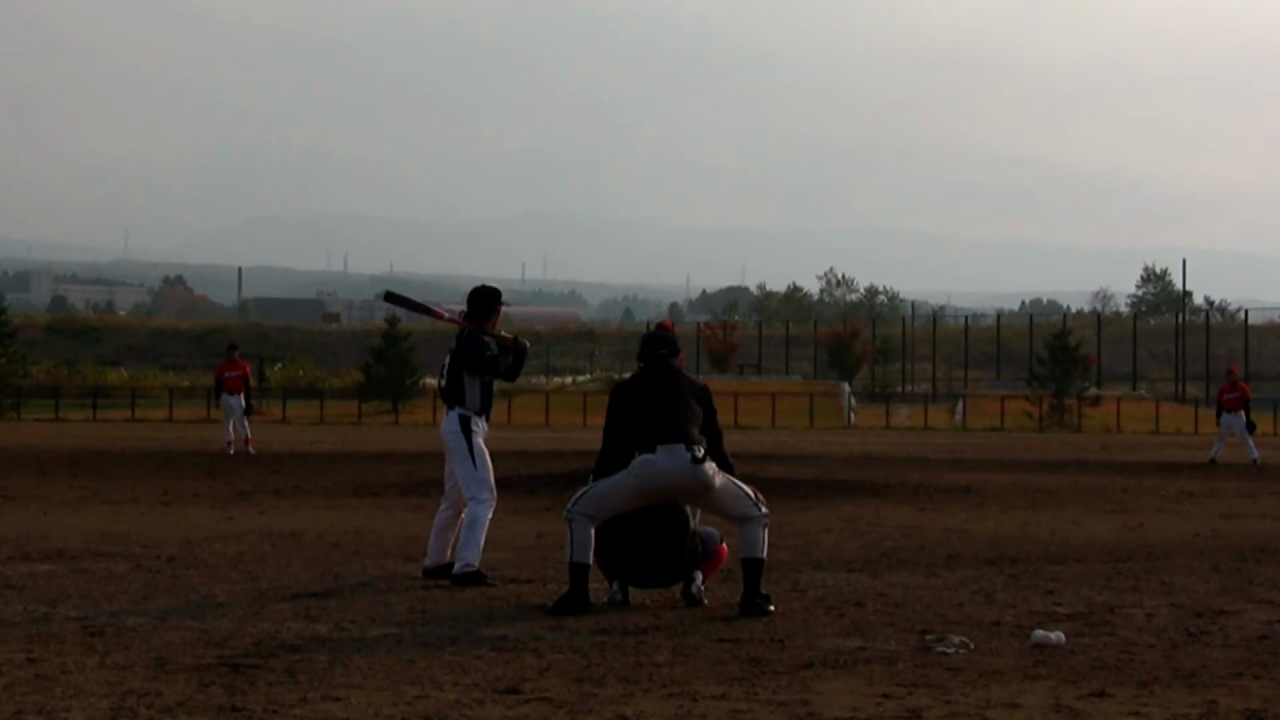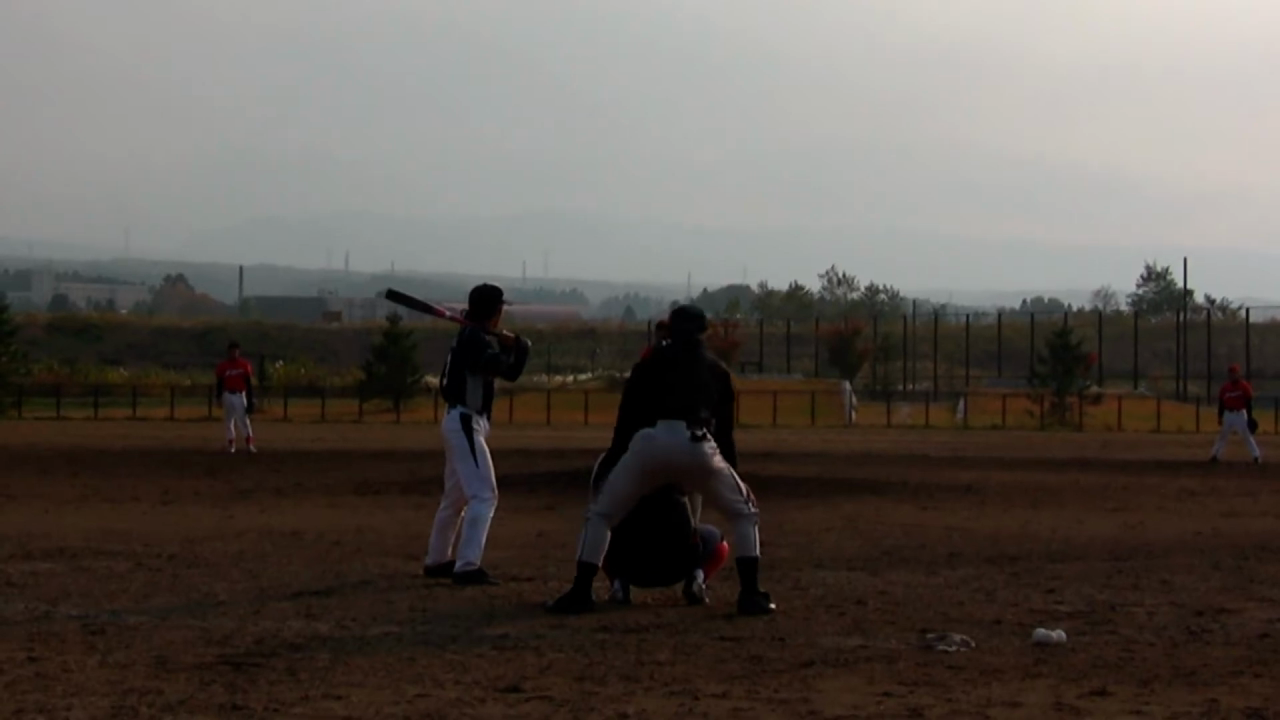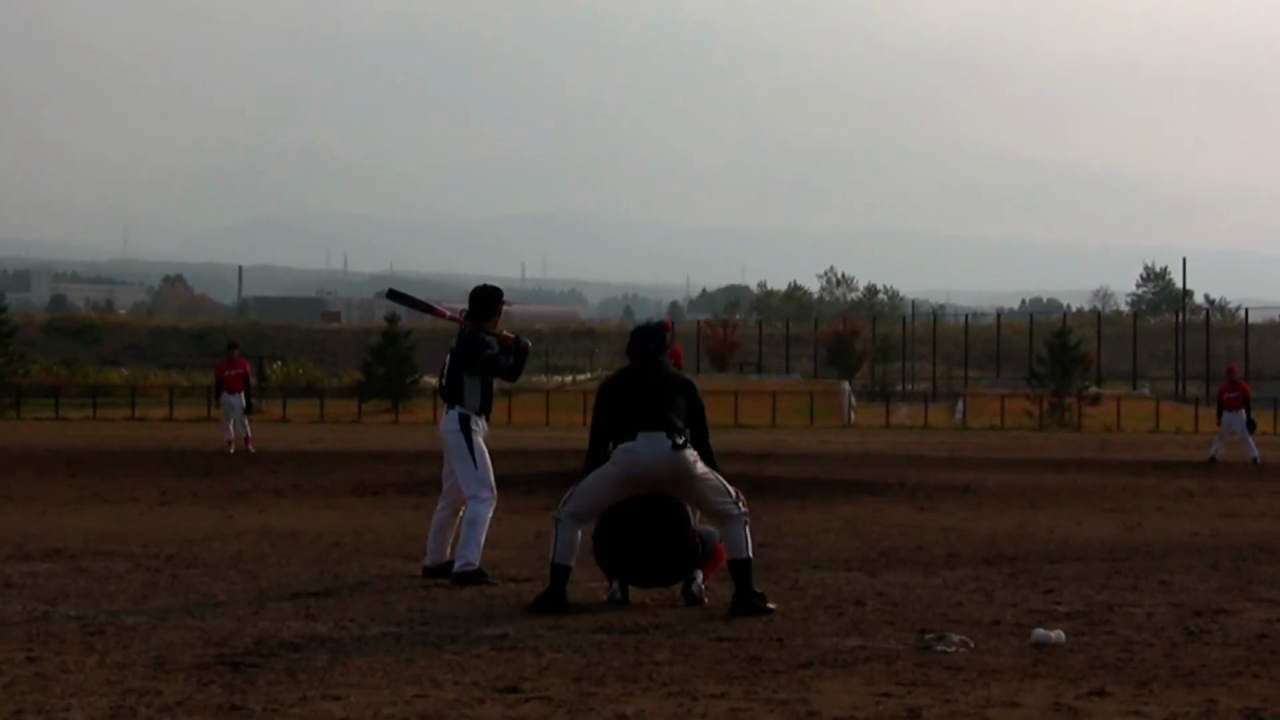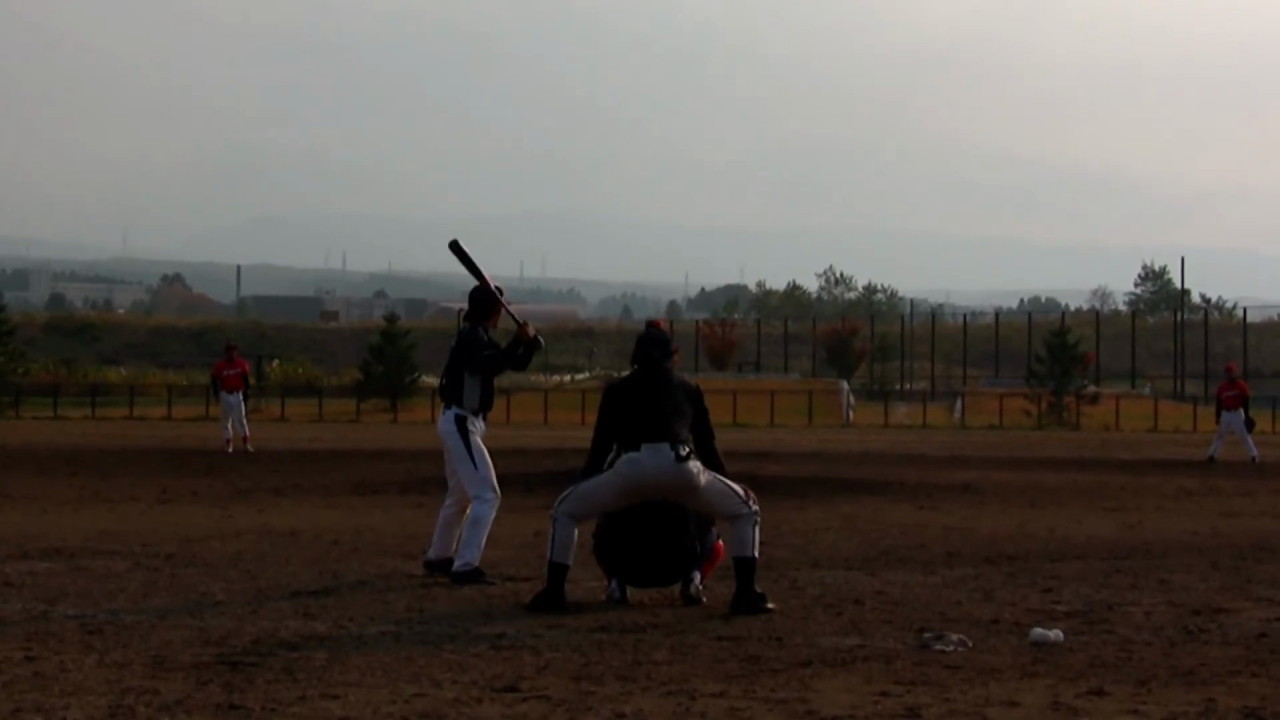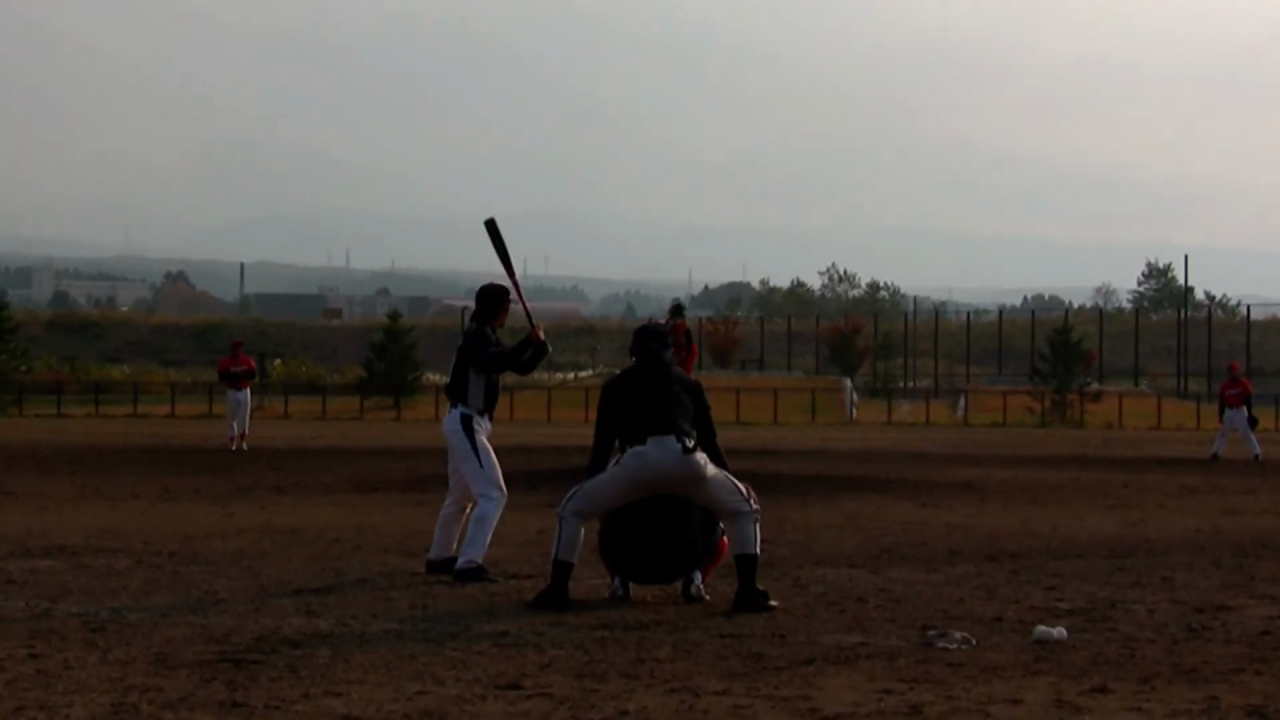
dt=1s
person 1, frame 1
left shoulder: (469, 339)
right shoulder: (472, 339)
left elbow: (509, 373)
right elbow: (498, 368)
left wrist: (514, 347)
right wrist: (508, 348)
left hip: (459, 423)
right hip: (464, 424)
left knee: (455, 498)
right knee: (482, 496)
left ankle: (436, 562)
right ankle: (465, 569)
person 1, frame 2
left shoulder: (470, 337)
right shoulder: (475, 338)
left elbow: (509, 373)
right elbow: (504, 369)
left wrist: (513, 345)
right wrist: (512, 346)
left hip: (461, 421)
right hip: (465, 422)
left knee: (455, 497)
right knee: (484, 495)
left ankle: (437, 561)
right ankle: (467, 567)
person 1, frame 3
left shoulder: (471, 337)
right shoulder: (474, 338)
left elbow: (510, 373)
right elbow: (499, 368)
left wrist: (515, 345)
right wrist: (509, 346)
left hip: (460, 422)
right hip: (464, 423)
left knee: (453, 497)
right knee: (482, 495)
left ankle: (435, 561)
right ankle: (466, 567)
person 1, frame 4
left shoulder: (479, 337)
right shoulder: (471, 335)
left elbow: (516, 365)
right elbow: (491, 366)
left wrist: (528, 343)
right wrist: (518, 341)
left hip: (460, 422)
right hip: (461, 423)
left knee: (460, 495)
right knee: (486, 495)
left ankle: (438, 557)
right ankle: (464, 567)
person 1, frame 5
left shoulder: (486, 337)
right shoulder: (478, 335)
left elbow: (521, 368)
right elbow: (497, 364)
left wrist: (539, 348)
right wrist: (528, 343)
left hip: (466, 422)
right hip: (466, 422)
left knee: (461, 495)
right knee: (492, 493)
left ankle: (439, 557)
right ankle: (467, 565)
person 2, frame 1
left shoulder: (626, 389)
right shoulder: (697, 388)
left elbow: (612, 445)
right elbow: (715, 442)
left wrist: (595, 480)
right wrist: (731, 477)
left hip: (646, 468)
right hip: (695, 468)
left knee: (580, 512)
right knee: (754, 513)
left ankle: (578, 595)
right ankle: (752, 597)
person 2, frame 2
left shoulder: (647, 365)
right shoulder: (715, 369)
left elbow: (626, 420)
right elbow: (724, 428)
left wrist: (611, 467)
right wrist: (732, 471)
left hip: (649, 443)
right hip: (697, 445)
left knee: (601, 515)
right knee: (744, 513)
left ankle: (580, 594)
right ankle: (750, 595)
person 2, frame 3
left shoulder: (613, 384)
right shoulder: (682, 383)
left elbow: (598, 441)
right elbow: (701, 438)
left wrist: (585, 484)
right wrist: (716, 478)
left hip: (628, 457)
right hip: (677, 456)
left knee: (569, 513)
right knee: (733, 512)
left ankle: (555, 594)
right ankle: (745, 595)
person 2, frame 4
left shoulder: (617, 390)
right shoulder: (688, 389)
left elbow: (600, 446)
right elbow: (707, 445)
left wrist: (584, 484)
right wrist: (726, 483)
left hip: (631, 469)
right hip: (681, 468)
left knee: (565, 511)
right knee: (745, 509)
left ankle: (553, 593)
right ankle: (746, 595)
person 2, frame 5
left shoulder: (616, 385)
right shoulder: (688, 383)
left elbow: (603, 443)
right elbow: (708, 439)
left wrist: (590, 482)
right wrist: (727, 477)
left hip: (637, 462)
right hip: (686, 459)
left knee: (572, 509)
right knee: (744, 507)
left ankle: (557, 591)
right ankle: (748, 592)
